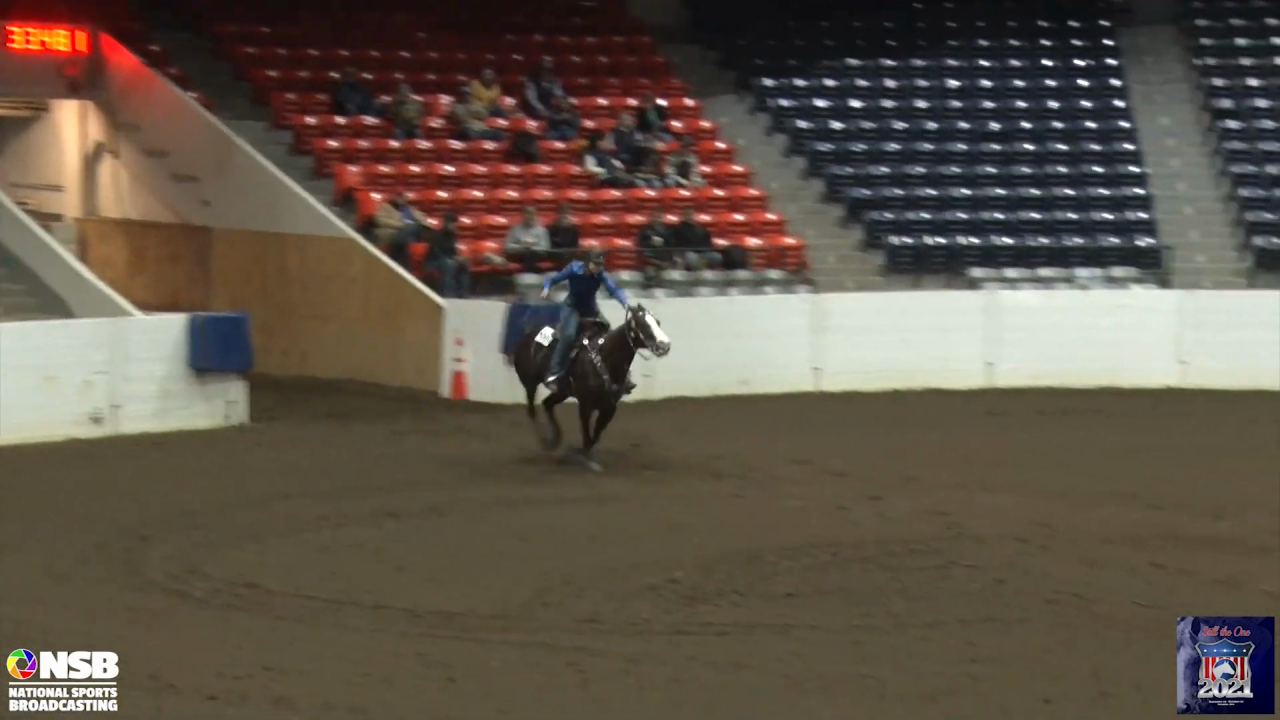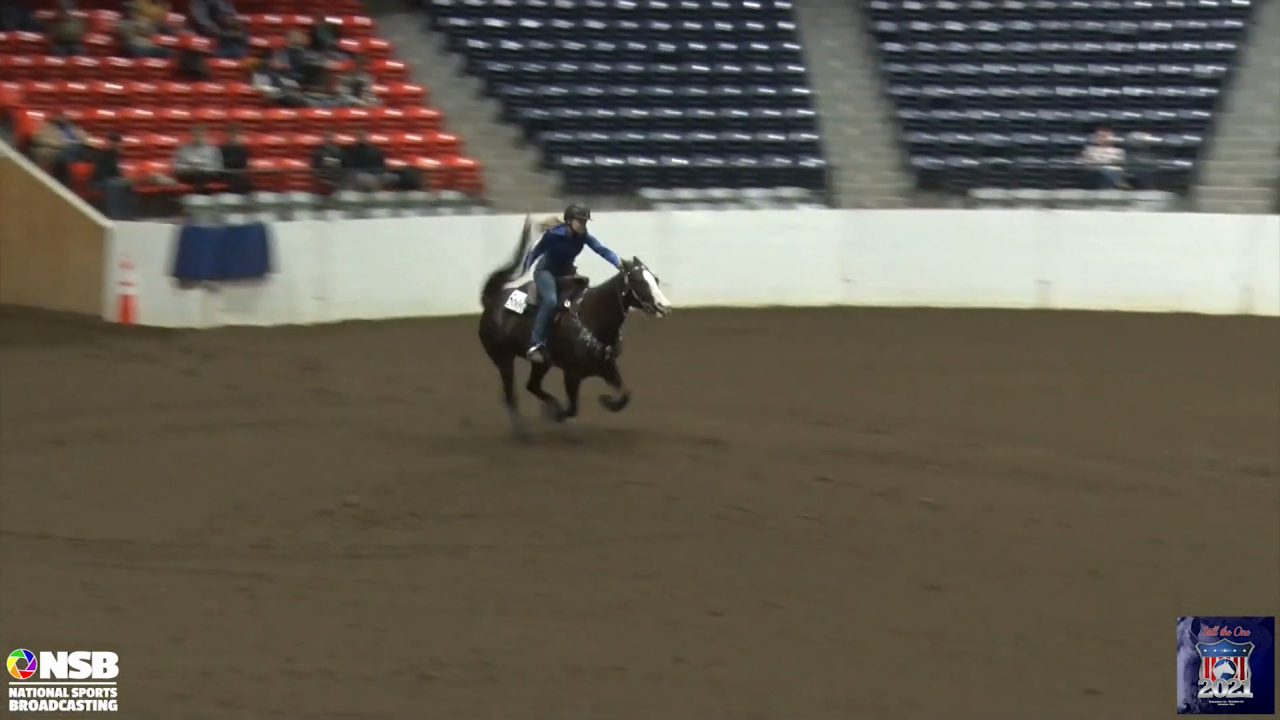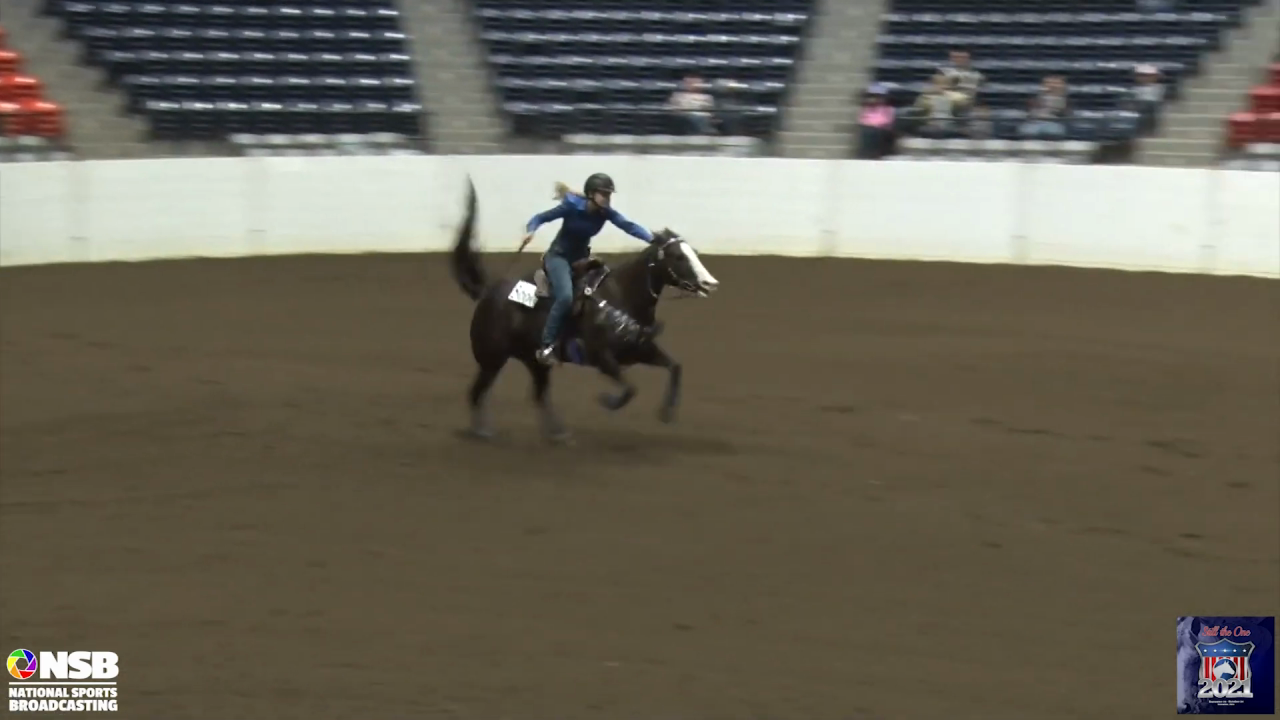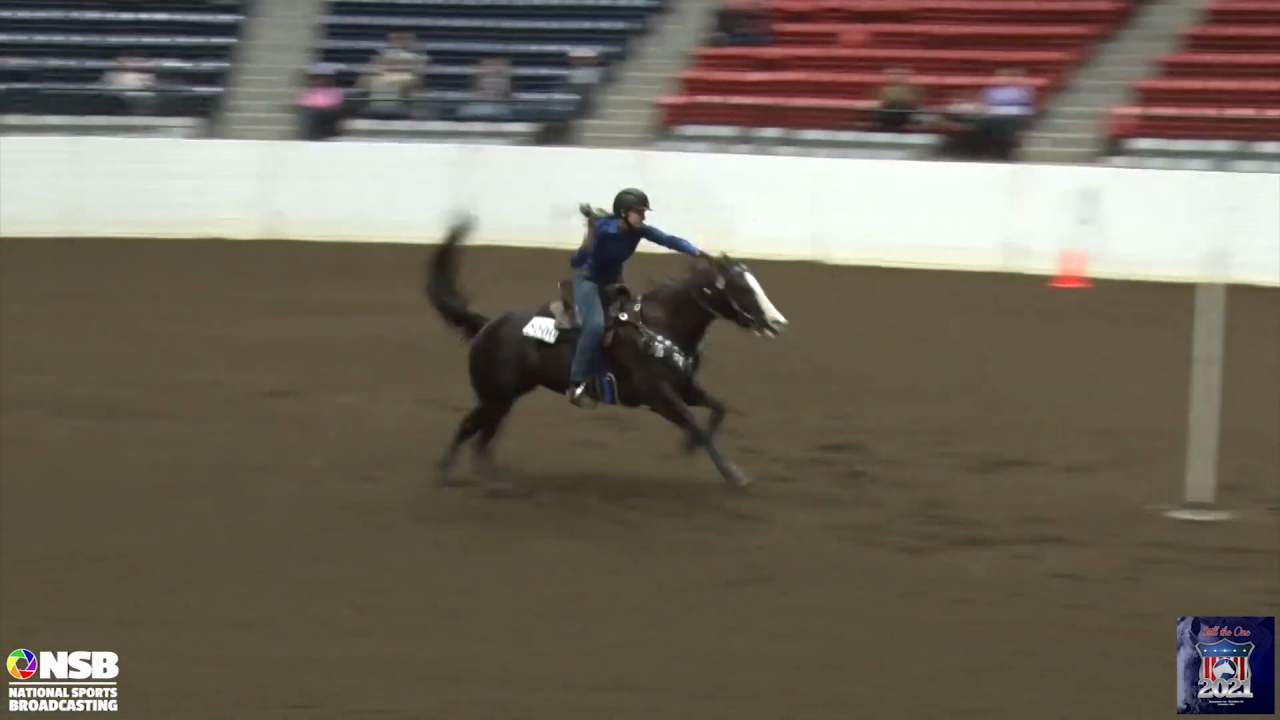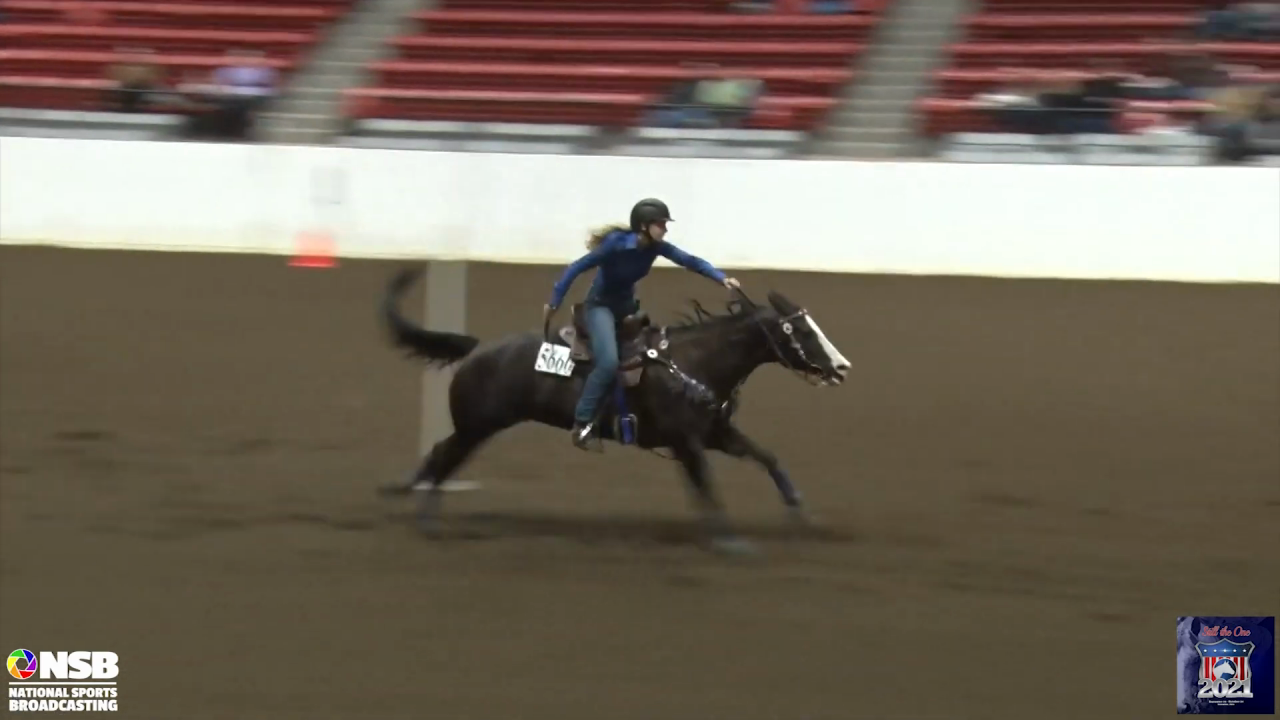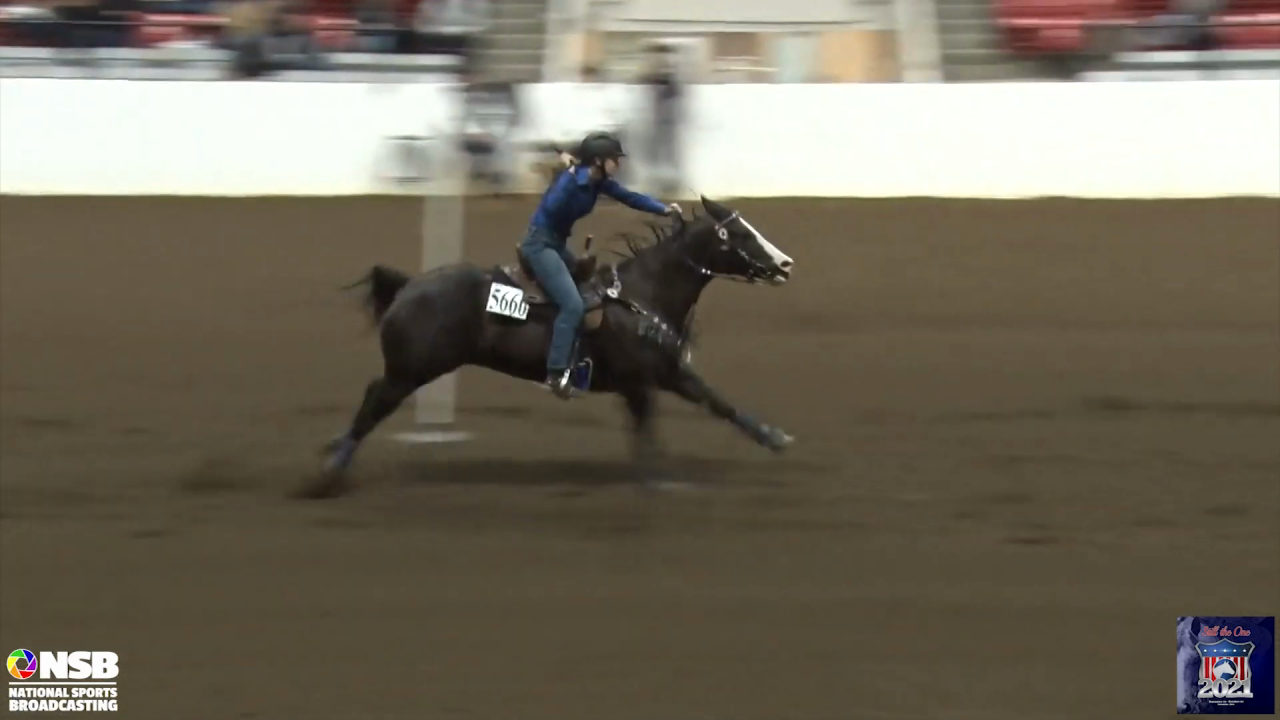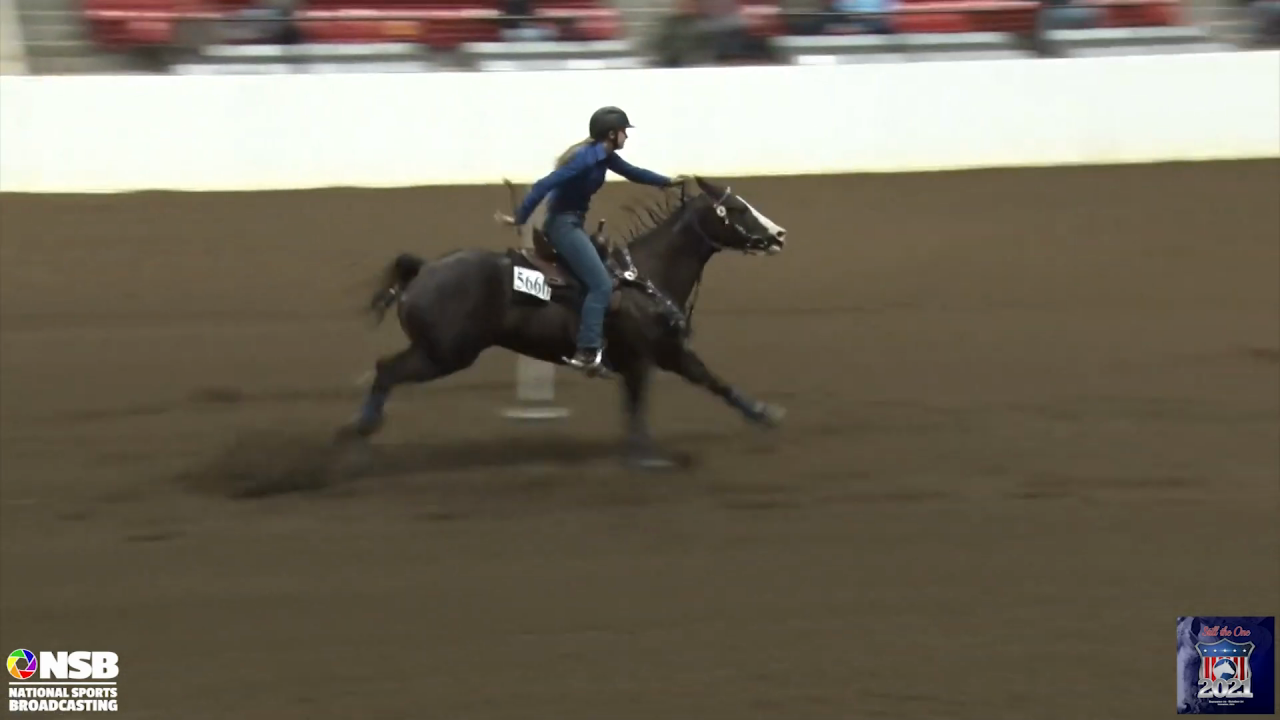
dt=0.4s
person 1, frame 1
left shoulder: (600, 276)
right shoulder: (574, 270)
left elbow: (613, 289)
right elbow: (551, 280)
left wrist: (625, 304)
right wrist: (546, 289)
left hip: (591, 310)
right hip: (572, 308)
right knee: (569, 335)
right ankle: (554, 373)
person 1, frame 2
left shoulder: (583, 236)
right shoulder: (554, 234)
left elbow: (602, 250)
right elbow: (536, 252)
left wrist: (618, 263)
right wrist: (525, 269)
left hip: (567, 273)
right hip: (547, 272)
right knee: (550, 302)
right ankle: (536, 344)
person 1, frame 3
left shoulder: (605, 212)
right shoulder: (571, 205)
left elbow: (628, 226)
right elbow: (540, 218)
left wrist: (651, 238)
right wrist: (529, 232)
left hip: (581, 257)
right hip: (559, 257)
right knee: (566, 297)
right ankle: (546, 344)
person 1, frame 4
left shoulder: (640, 230)
right shoulder: (602, 229)
left elbow: (671, 241)
right elbow: (576, 263)
left wrist: (695, 252)
right wrist: (586, 247)
left hip: (613, 282)
right hip: (588, 281)
right knee: (596, 326)
right ankle: (577, 383)
person 1, frame 5
left shoulder: (654, 246)
right shoulder: (615, 245)
left elbow: (691, 262)
right elbow: (576, 268)
left wrist: (723, 279)
right wrist: (554, 301)
left hip: (625, 305)
right hip: (600, 306)
right knee: (608, 363)
right ankle: (582, 423)
person 1, frame 6
left shoulder: (599, 182)
right shoulder: (570, 181)
left elbow: (631, 198)
right elbow: (549, 209)
left wrist: (664, 210)
right wrist: (568, 173)
left hip: (555, 245)
right hip: (540, 246)
right knee: (573, 305)
right ankle: (556, 372)
person 1, frame 7
left shoulder: (606, 156)
right shoulder: (585, 158)
left elbow: (632, 173)
right elbow: (544, 186)
left wrist: (668, 181)
right wrist: (519, 218)
left hip: (572, 224)
right hip: (563, 225)
left knee: (604, 277)
right knee: (602, 285)
right ankle: (586, 352)
